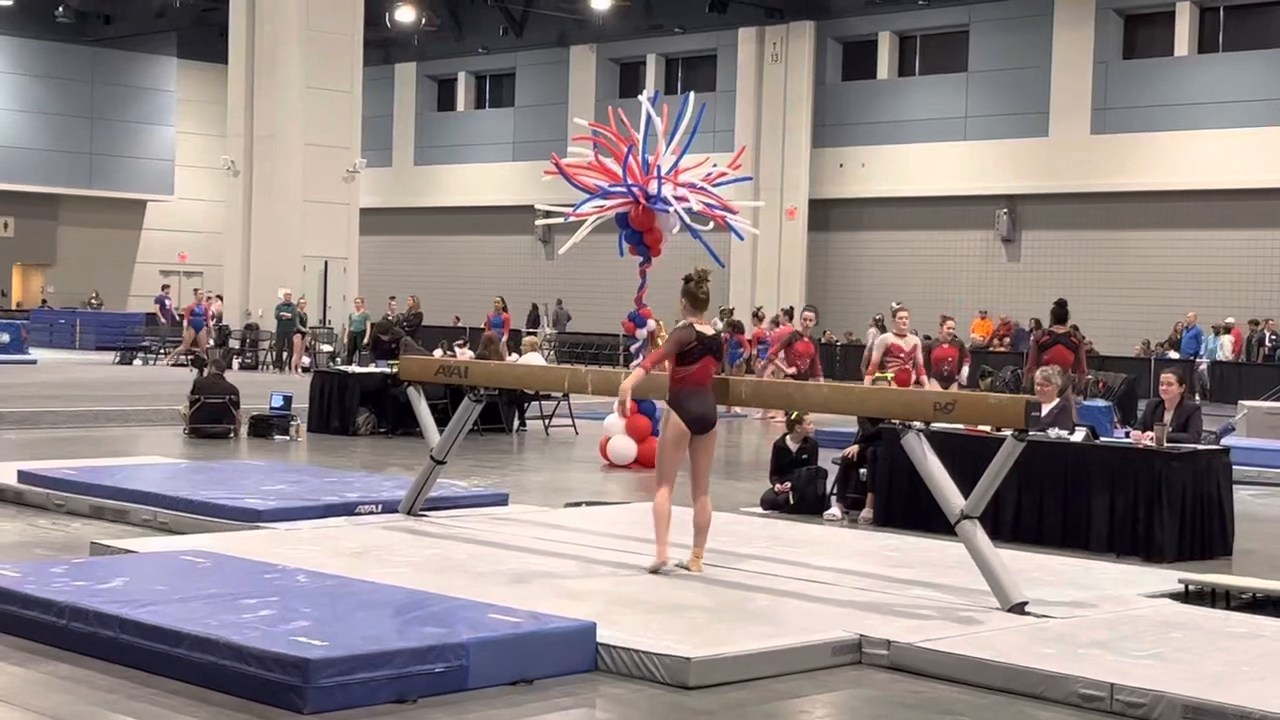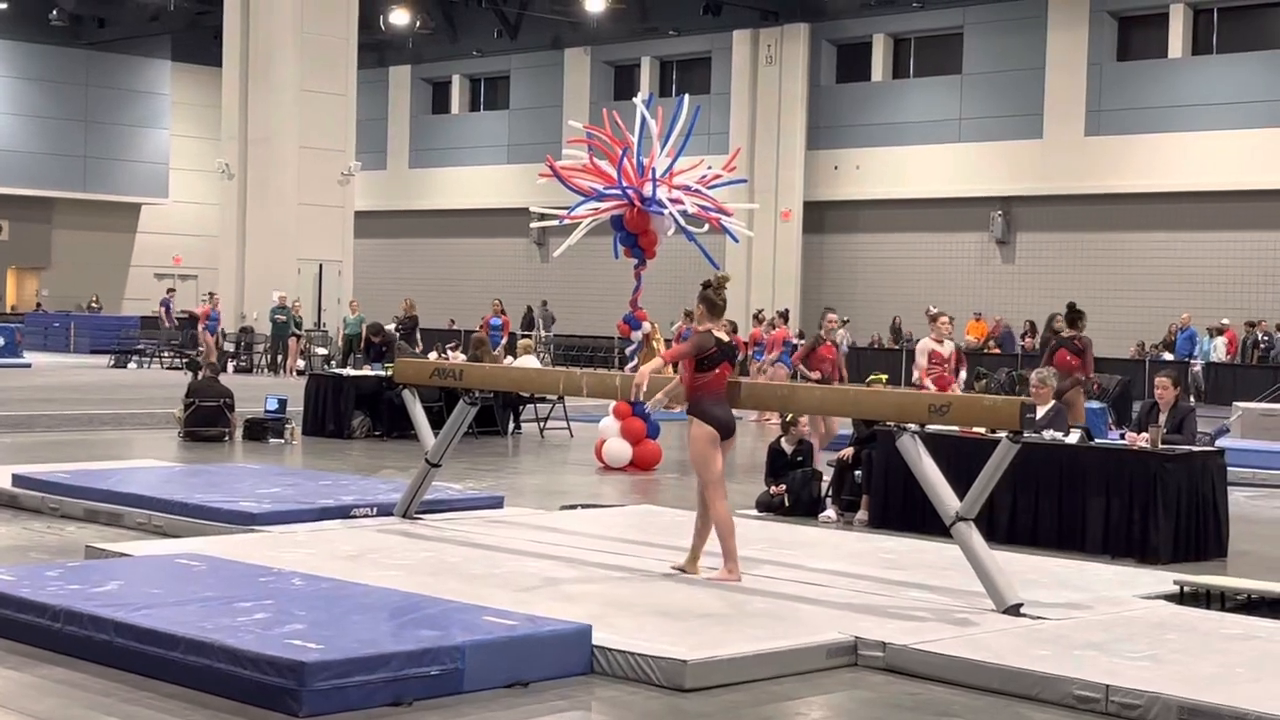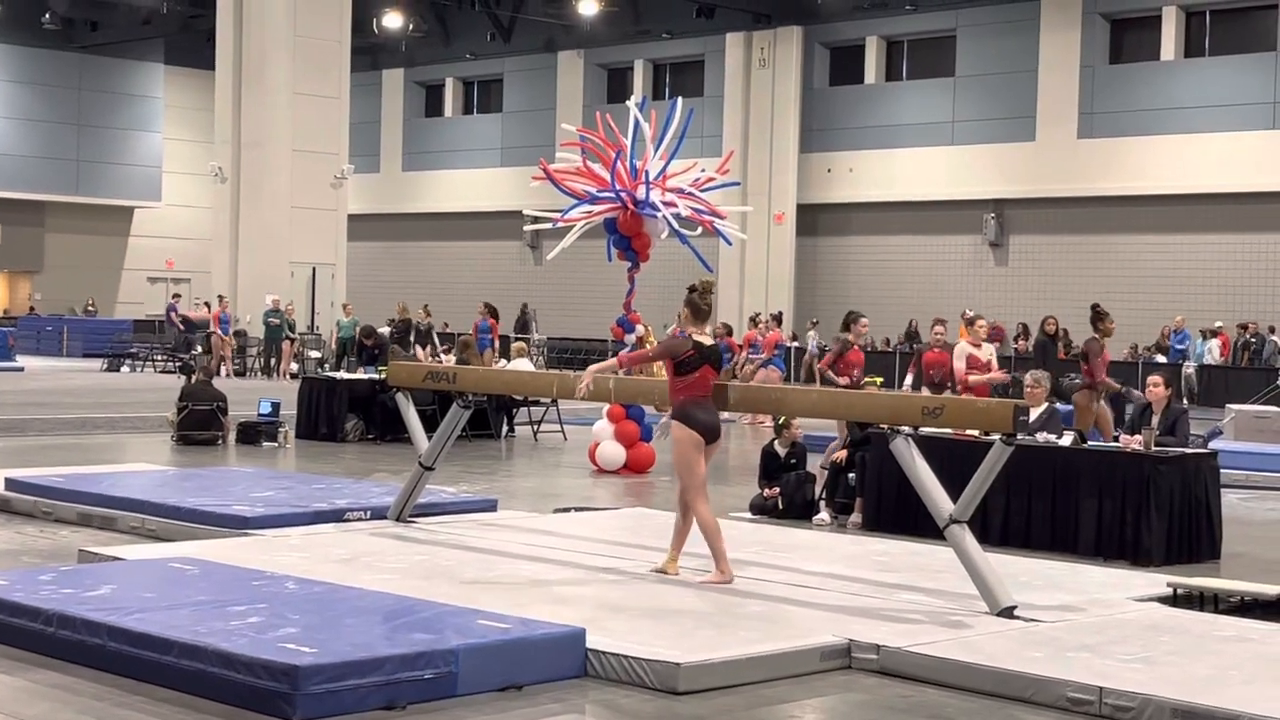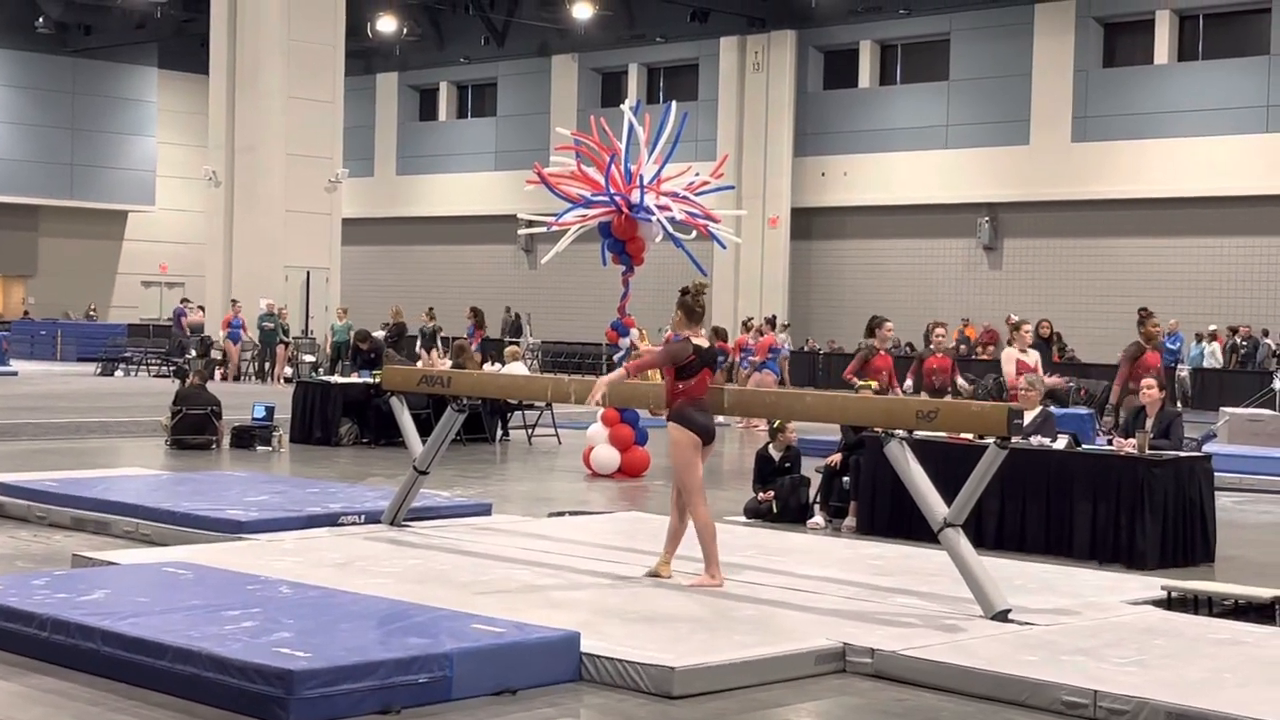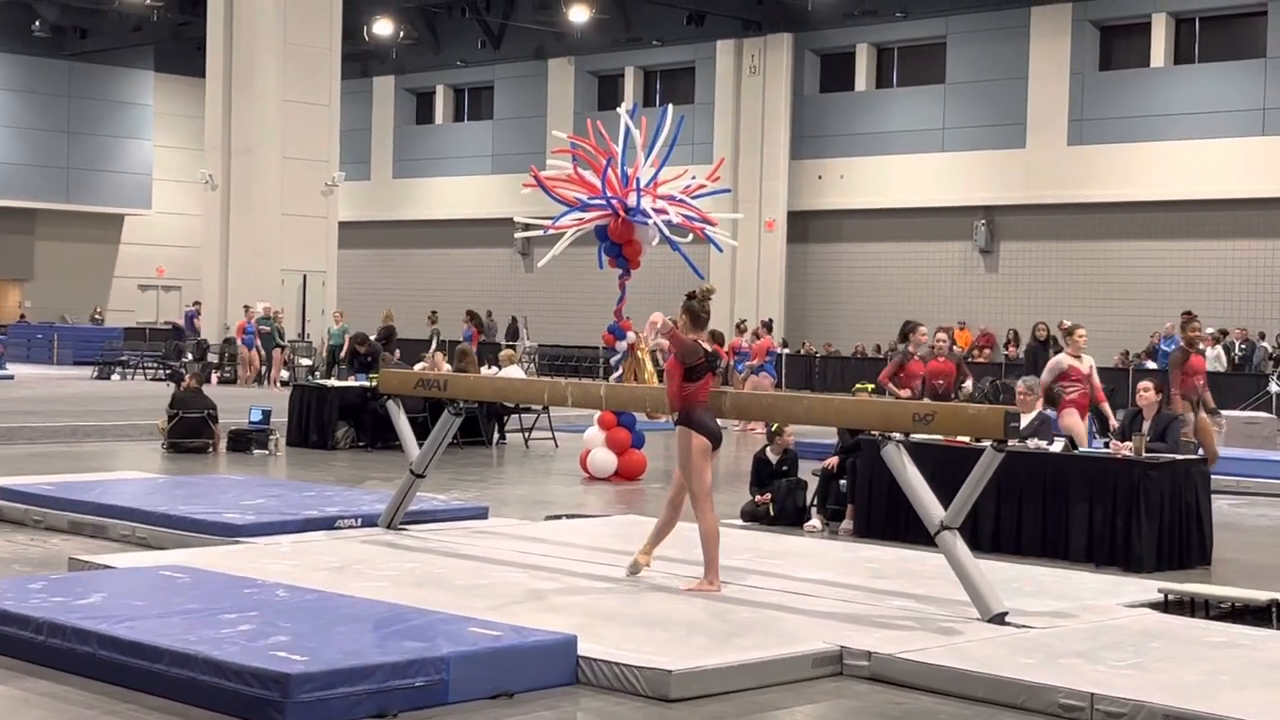
dt=0.5s
person 1, frame 1
left shoulder: (684, 333)
right shoulder: (718, 339)
left elbow: (655, 357)
left wrist: (630, 382)
left hip: (683, 410)
right hip: (708, 411)
left knee: (663, 485)
right knee: (701, 491)
left ankle: (662, 550)
right ankle: (696, 556)
person 1, frame 2
left shoulder: (703, 339)
right shoulder: (729, 345)
left elbow: (676, 353)
left wrist: (648, 367)
right wrist: (664, 394)
left hip: (704, 418)
right hip: (725, 417)
left knee: (715, 496)
right knee: (708, 494)
left ankle: (731, 567)
right ankle: (692, 560)
person 1, frame 3
left shoulder: (681, 343)
right shoulder: (716, 350)
left elbow: (638, 357)
left wrist: (596, 368)
right wrist: (671, 417)
left hip: (689, 422)
right hip: (711, 421)
left knee: (697, 499)
right knee: (687, 495)
left ankle: (723, 567)
right ankle: (672, 560)
person 1, frame 4
left shoulder: (681, 347)
right shoulder: (708, 348)
left elbow: (643, 364)
left wrist: (606, 378)
right wrist: (655, 349)
left hip: (685, 423)
right hip: (705, 423)
left knee: (695, 502)
right knee: (680, 498)
left ankle: (713, 572)
right ankle: (665, 562)
person 1, frame 5
left shoulder: (689, 348)
right shoulder: (706, 351)
left elbow: (675, 335)
left wrist: (661, 322)
right wrist: (668, 345)
left hip: (693, 428)
right hip: (705, 426)
left knee: (702, 507)
right knee: (674, 498)
left ankle: (711, 578)
right ankle: (646, 551)
